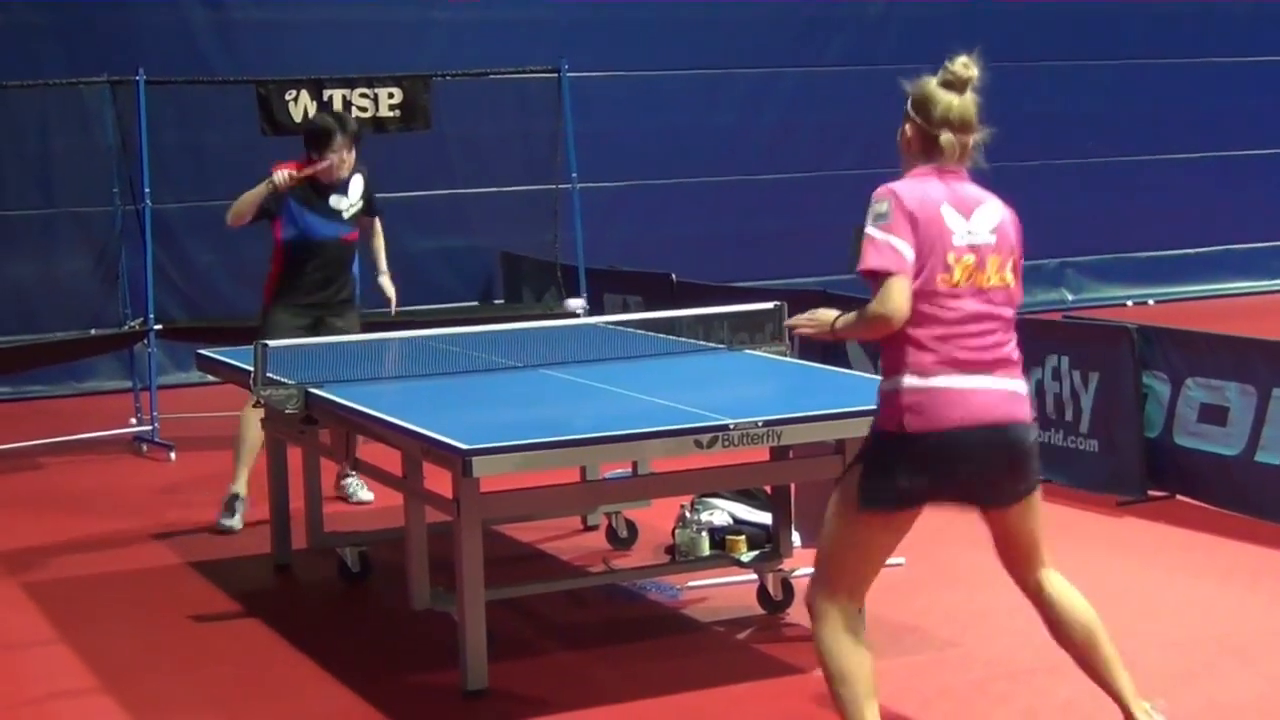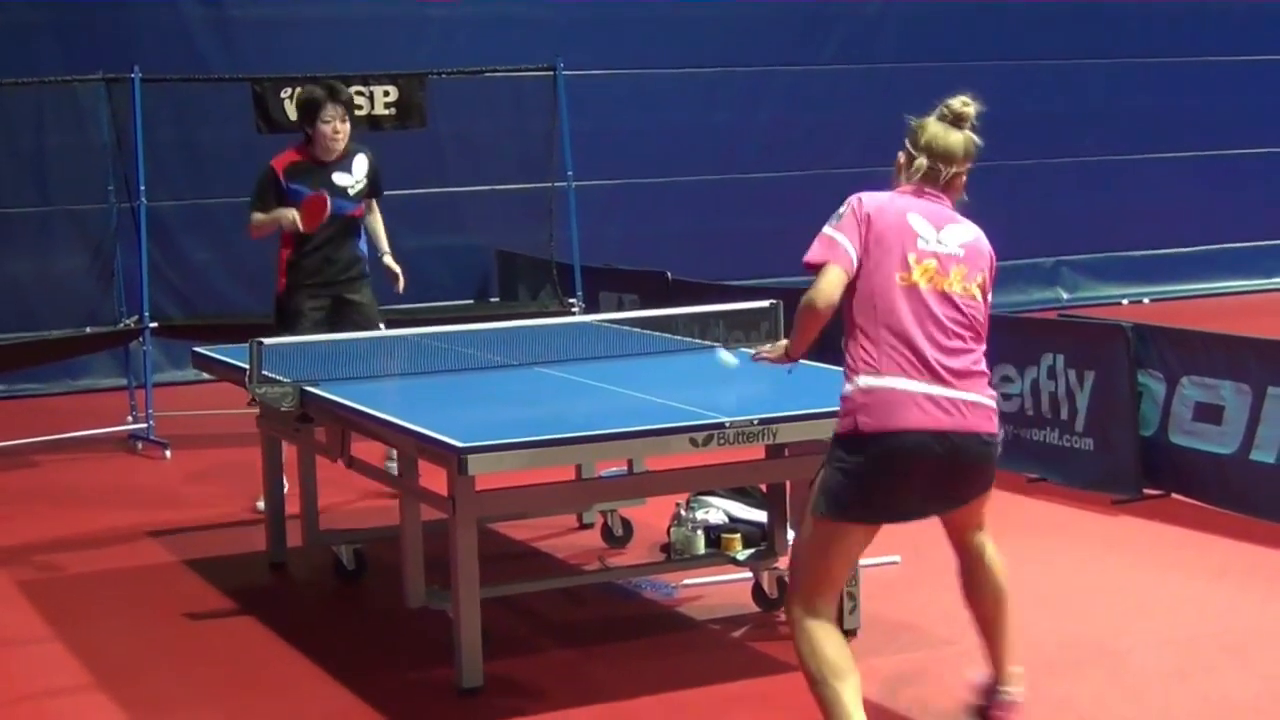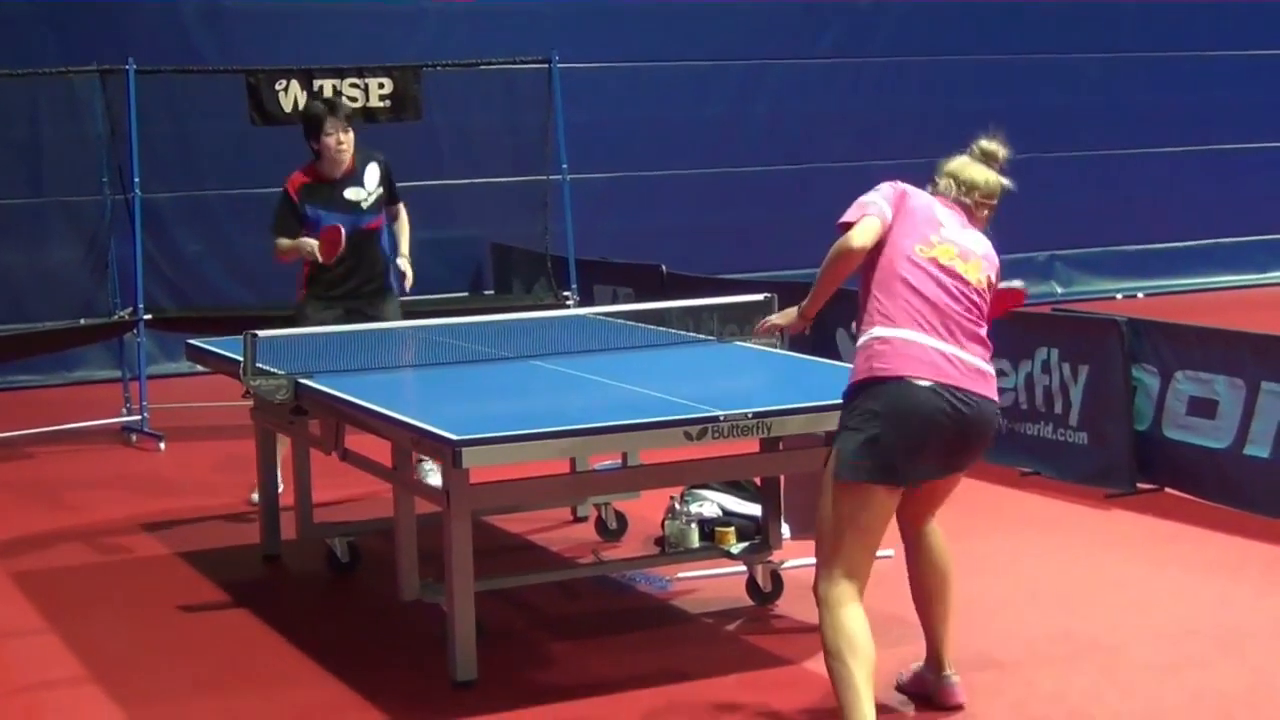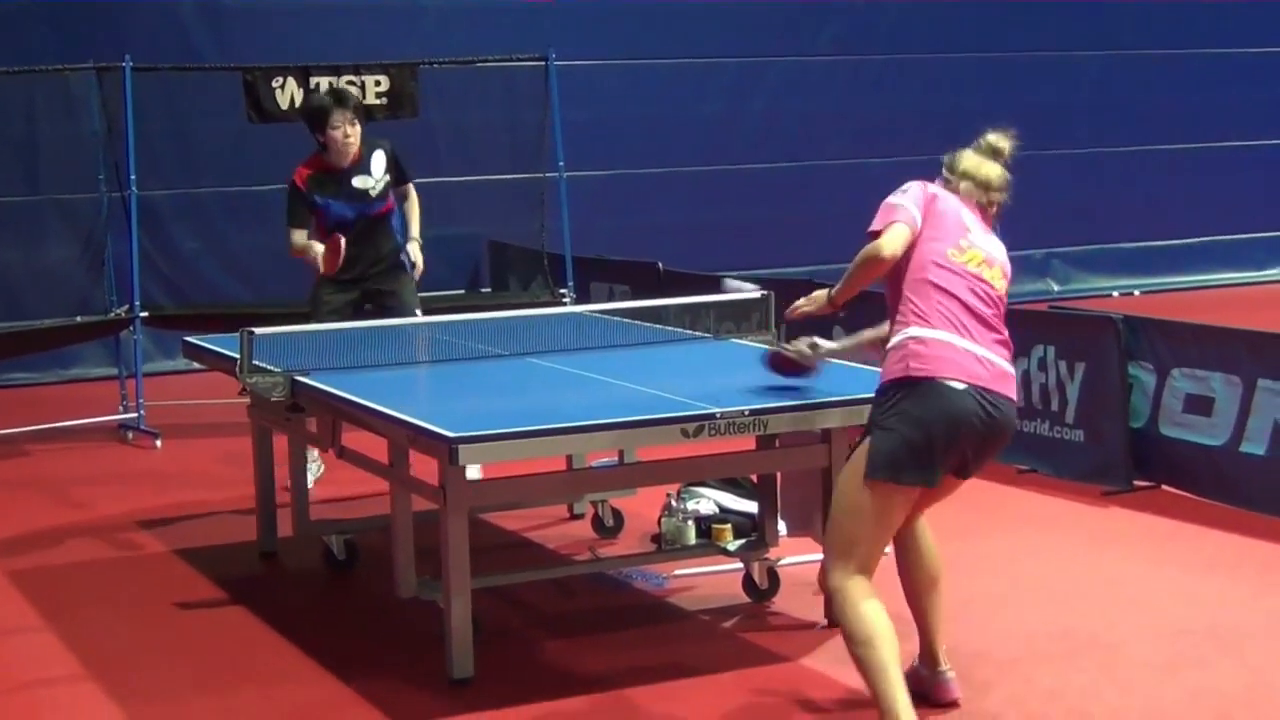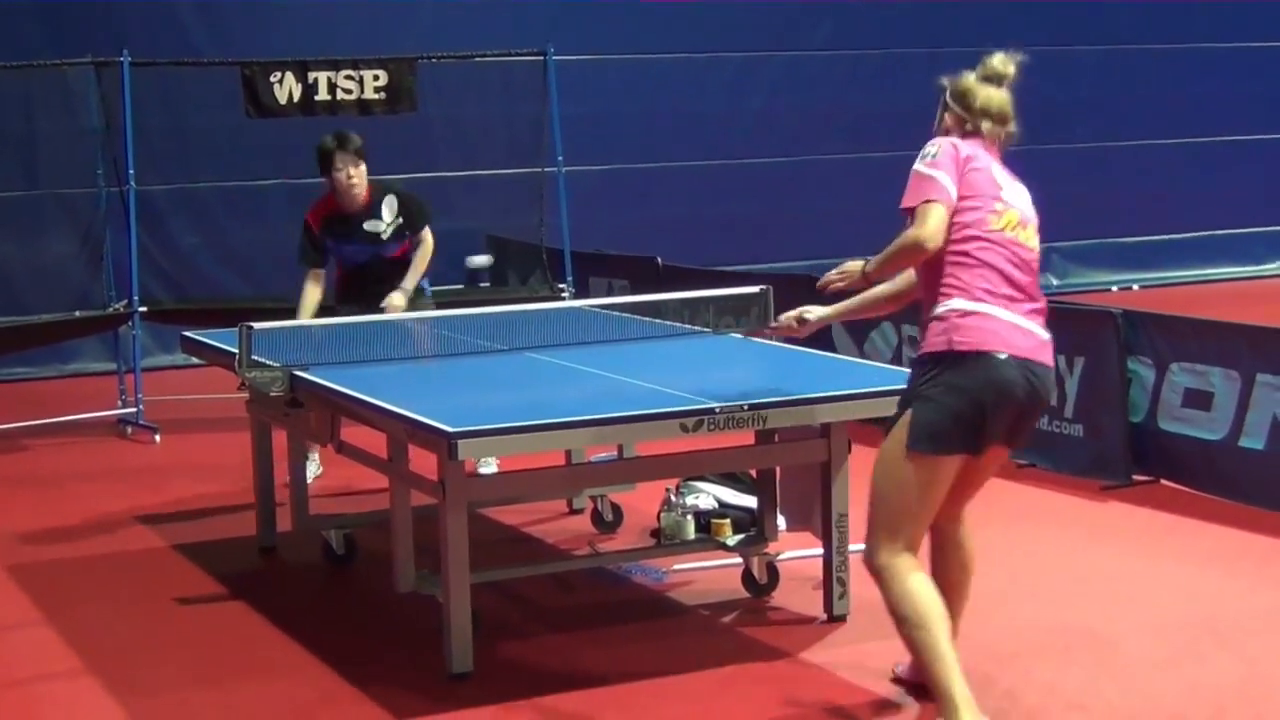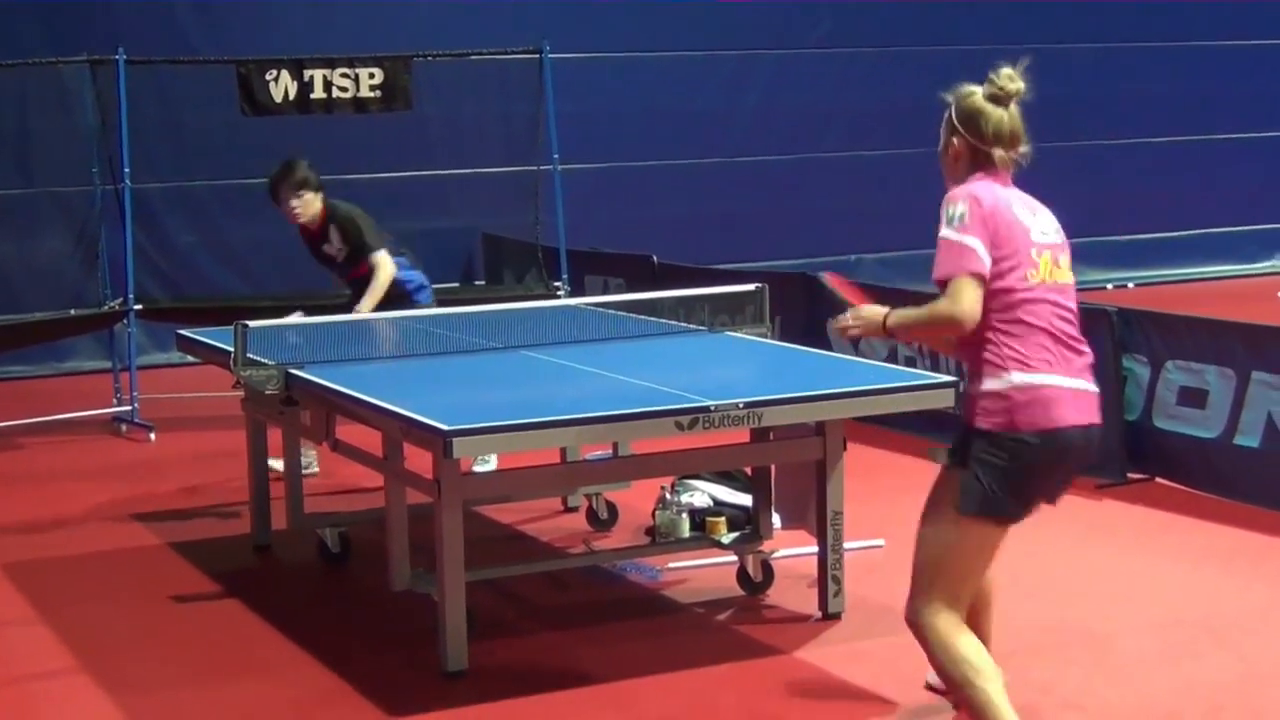
dt=0.2s
person 1, frame 1
left shoulder: (899, 197)
right shoulder: (1002, 213)
left elbow: (891, 312)
left wrist: (838, 325)
left hip: (921, 424)
right hip: (1007, 421)
left knee: (831, 600)
right knee: (1036, 574)
person 1, frame 2
left shoulder: (867, 207)
right shoulder: (978, 240)
left elbow: (822, 299)
left wrist: (791, 348)
left hip: (883, 428)
right hip: (974, 429)
left knee: (811, 605)
right knee: (971, 539)
person 1, frame 3
left shoulder: (897, 193)
right shoulder: (984, 251)
left elbow: (854, 243)
left wrist: (803, 313)
left hip: (895, 389)
right hip: (973, 401)
left knee: (838, 582)
right knee: (917, 515)
person 1, frame 4
left shoulder: (922, 194)
right shoulder: (994, 248)
left elbow: (887, 250)
left wrist: (831, 299)
right wrist: (835, 348)
left hip: (929, 389)
right hip: (995, 402)
left knee: (846, 575)
right knee: (903, 514)
right ankle: (933, 670)
person 1, frame 5
left shoulder: (947, 151)
right shoulder: (1016, 191)
left elbow: (926, 240)
right elbow: (925, 281)
left wrist: (863, 270)
right wrist: (824, 316)
left hip: (969, 359)
right hip: (1031, 368)
left knee: (890, 553)
right knee: (942, 510)
right ankle: (938, 665)
person 1, frame 6
left shoulder: (968, 200)
right shoulder: (1037, 213)
left elbow: (963, 317)
left wrist: (885, 320)
right wrist: (887, 321)
left hip: (1017, 418)
right hip: (1077, 418)
left knee: (932, 611)
right knee: (959, 545)
person 2, frame 1
left shoulder: (358, 182)
right shoulder: (290, 179)
left elbow: (372, 223)
right elbow: (233, 220)
left wrist: (383, 273)
right wrist: (269, 187)
left hip: (339, 303)
right hip: (288, 303)
left ankle: (346, 474)
right ankle: (236, 494)
person 2, frame 2
left shoulder: (361, 160)
right shoulder: (284, 169)
right elbow: (254, 227)
left wrist: (385, 253)
right wrist: (279, 216)
left hip: (353, 282)
right hip: (302, 287)
left ankle: (394, 456)
person 2, frame 3
left shoulder: (375, 167)
right shoulder: (298, 188)
left elbow: (398, 213)
right elbow: (281, 247)
left wrist: (402, 256)
right wrist: (300, 246)
left hip: (376, 290)
right hip: (322, 297)
left ankle: (424, 459)
right ankle: (272, 474)
person 2, frame 4
left shoulder: (382, 153)
right shoulder: (305, 179)
left elbow: (408, 195)
right elbow: (296, 240)
left wrist: (413, 241)
right wrist: (310, 248)
left hip: (391, 271)
right hip: (337, 280)
right ankle: (310, 457)
person 2, frame 5
left shoulder: (394, 198)
right shoulder: (318, 219)
left elbow: (425, 243)
right elbow: (314, 279)
left wrist: (405, 291)
right wrist: (301, 326)
left hip: (404, 295)
right hip: (355, 301)
right ankle: (312, 456)
person 2, frame 6
left shoulder: (347, 218)
right shoulder: (308, 233)
left elbow: (385, 268)
left wrist: (359, 315)
left hip: (406, 296)
right hip: (362, 305)
right ankle: (306, 454)
